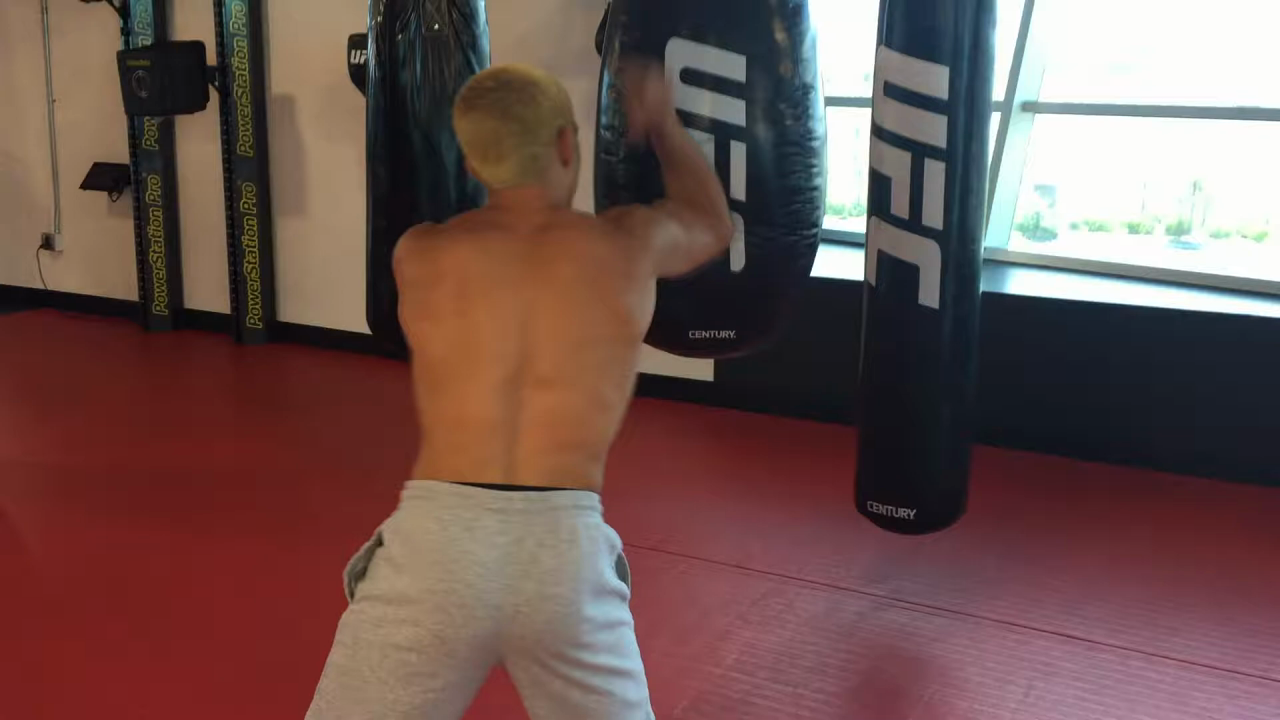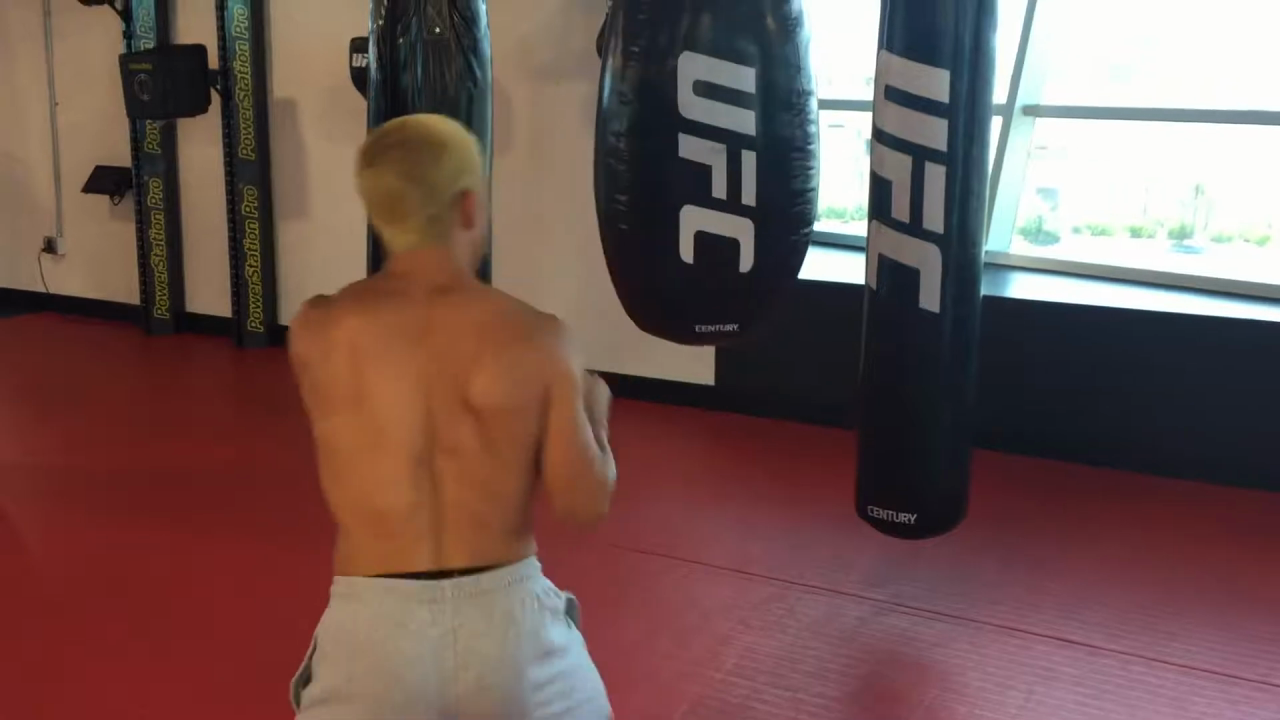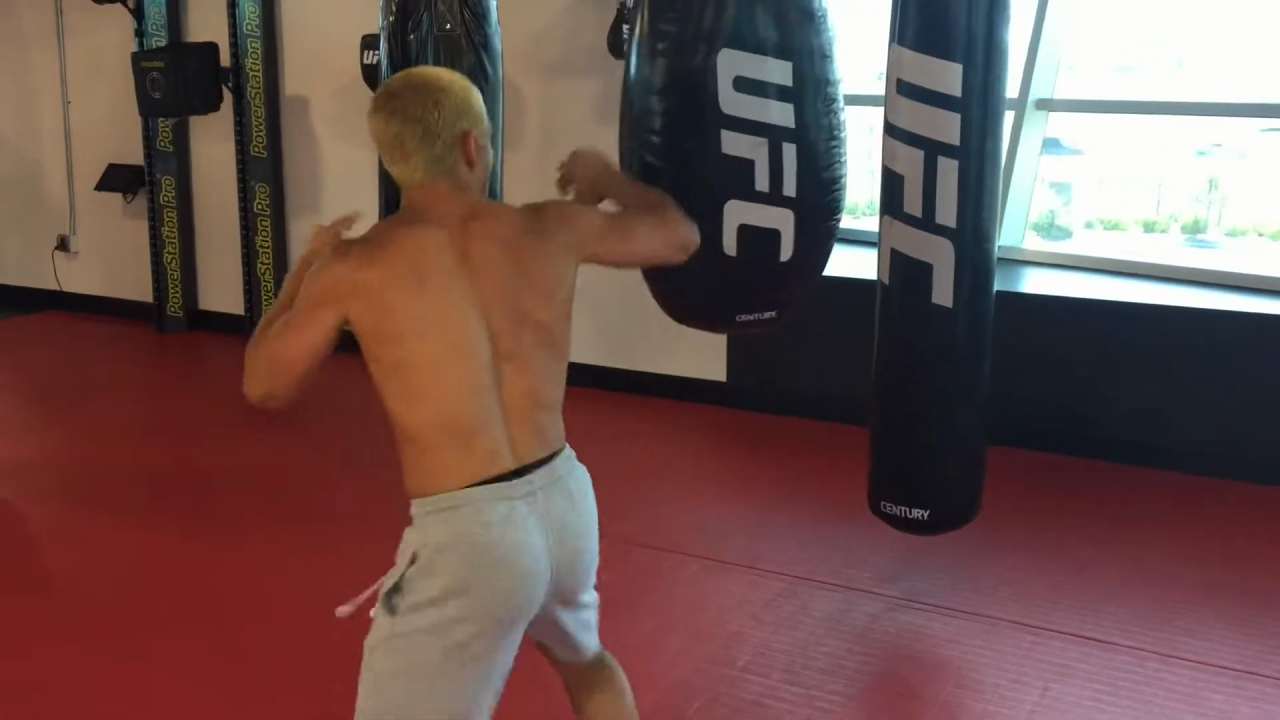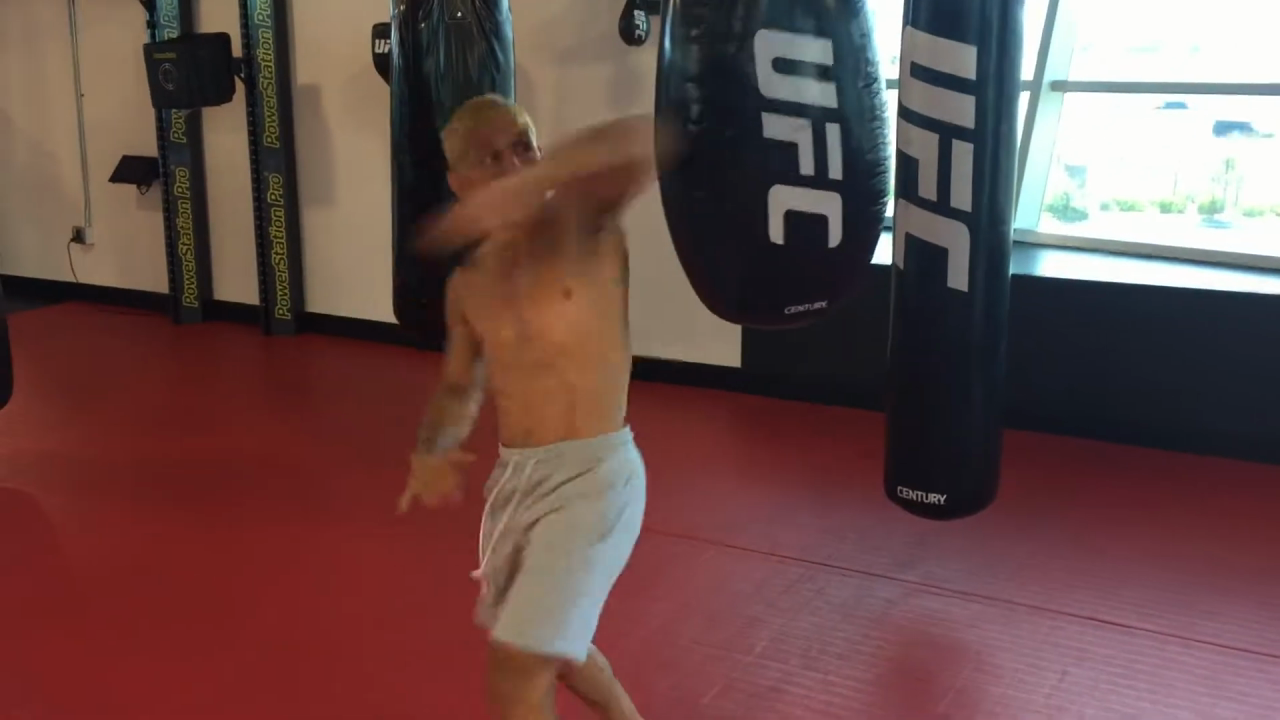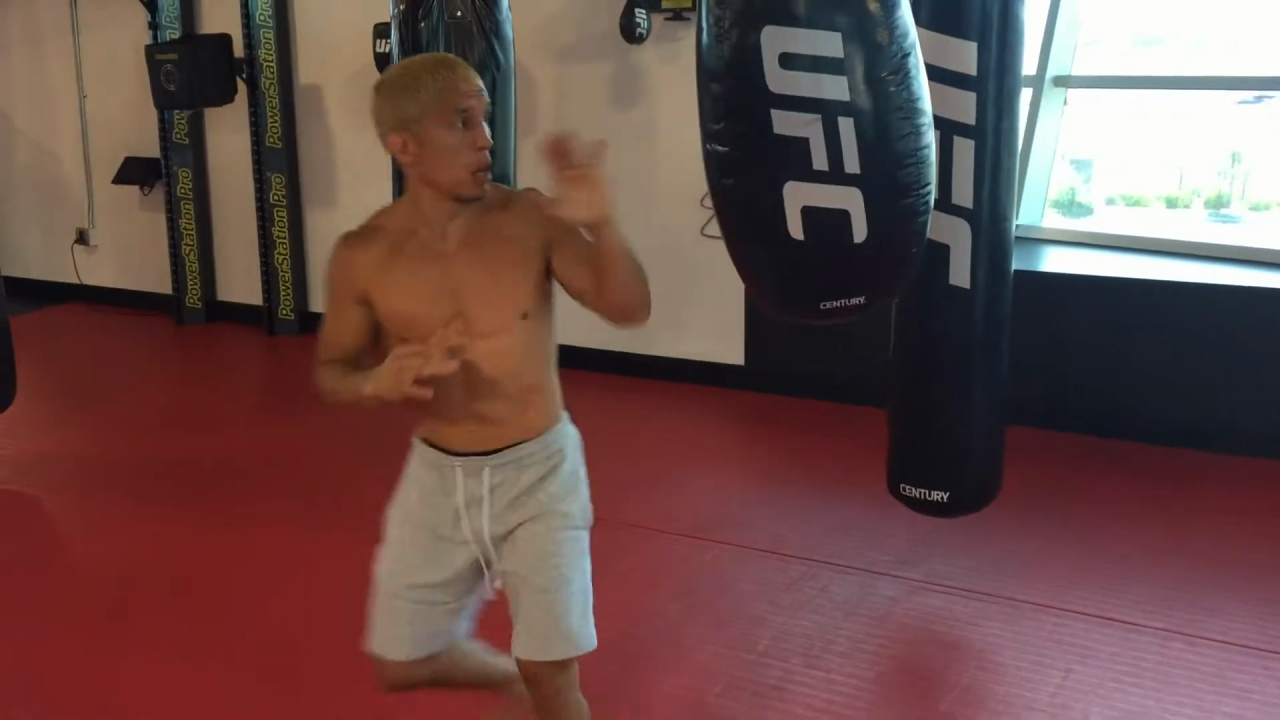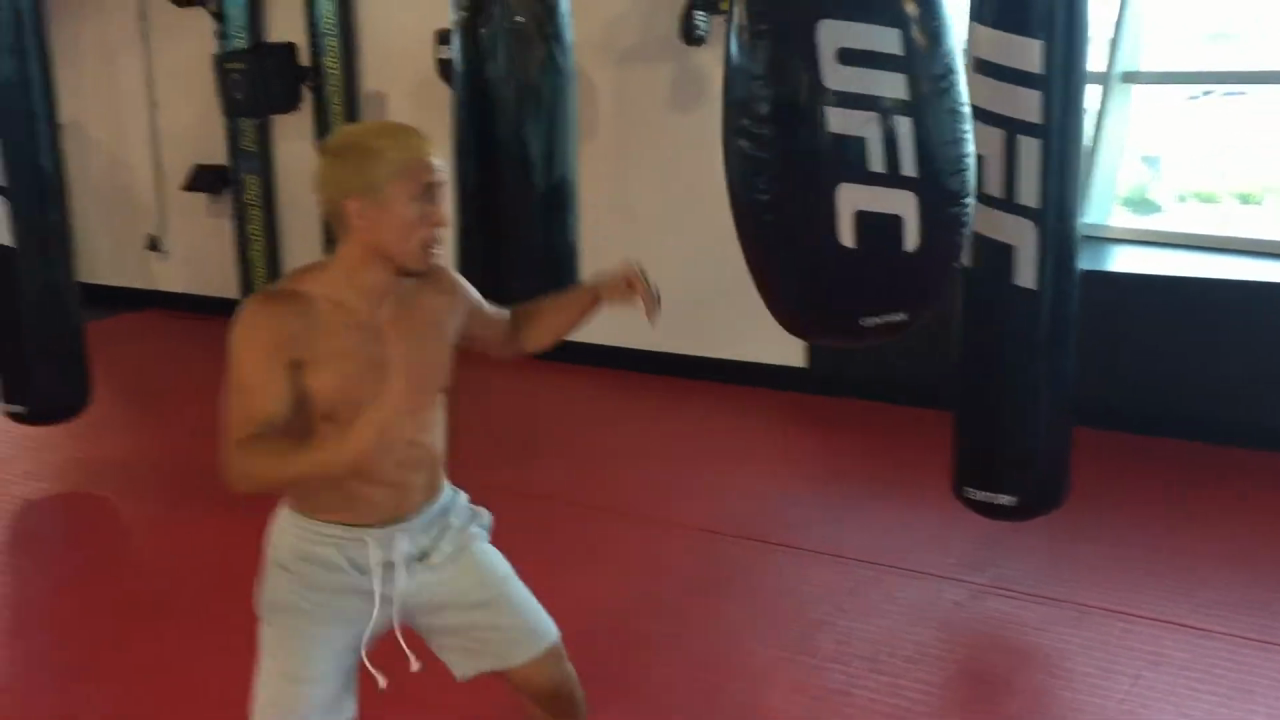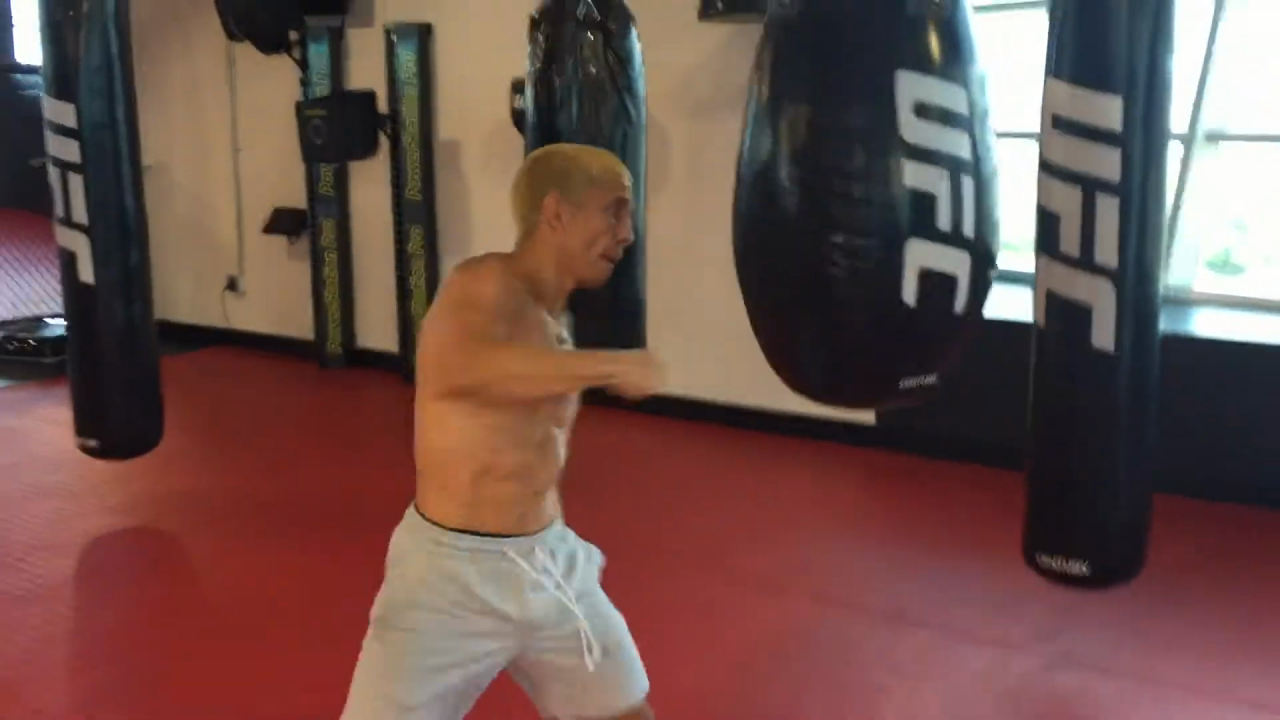
dt=0.4s
person 1, frame 1
left shoulder: (420, 254)
right shoulder: (632, 244)
right elbow: (713, 225)
right wrist: (662, 120)
left hip: (435, 544)
right hip: (565, 551)
person 1, frame 2
left shoulder: (318, 329)
right shoulder: (535, 339)
right elbow: (584, 501)
right wrist: (590, 411)
left hip: (372, 631)
right hip: (508, 620)
person 1, frame 3
left shoulder: (353, 267)
right shoulder: (549, 230)
left elbow: (263, 386)
right elbow: (680, 238)
left wrist: (308, 266)
right wrist: (606, 181)
left hip: (467, 537)
right hip: (564, 505)
right knee: (584, 660)
person 1, frame 4
left shoulder: (588, 213)
right shoulder: (468, 280)
left elbow: (636, 138)
right elbow: (457, 396)
left wrist: (521, 192)
right wrist: (432, 452)
left hip: (593, 478)
right hip: (514, 480)
right knee: (549, 642)
person 1, frame 5
left shoulder: (528, 217)
right shoulder: (362, 256)
left elbow: (631, 308)
right elbow: (332, 372)
left wrist: (596, 218)
right wrist: (378, 381)
left hip: (541, 473)
right hip: (435, 481)
right knee: (403, 665)
person 1, frame 6
left shoulder: (440, 288)
right shoulder: (275, 319)
left elbow: (507, 334)
right elbow: (242, 466)
left wrist: (596, 291)
right wrist: (354, 448)
left hip: (438, 533)
right hip: (324, 552)
person 1, frame 7
left shoulder: (550, 325)
right shoulder: (490, 281)
right elbow: (472, 369)
right wrist: (610, 366)
left hip: (547, 561)
right hip: (446, 575)
